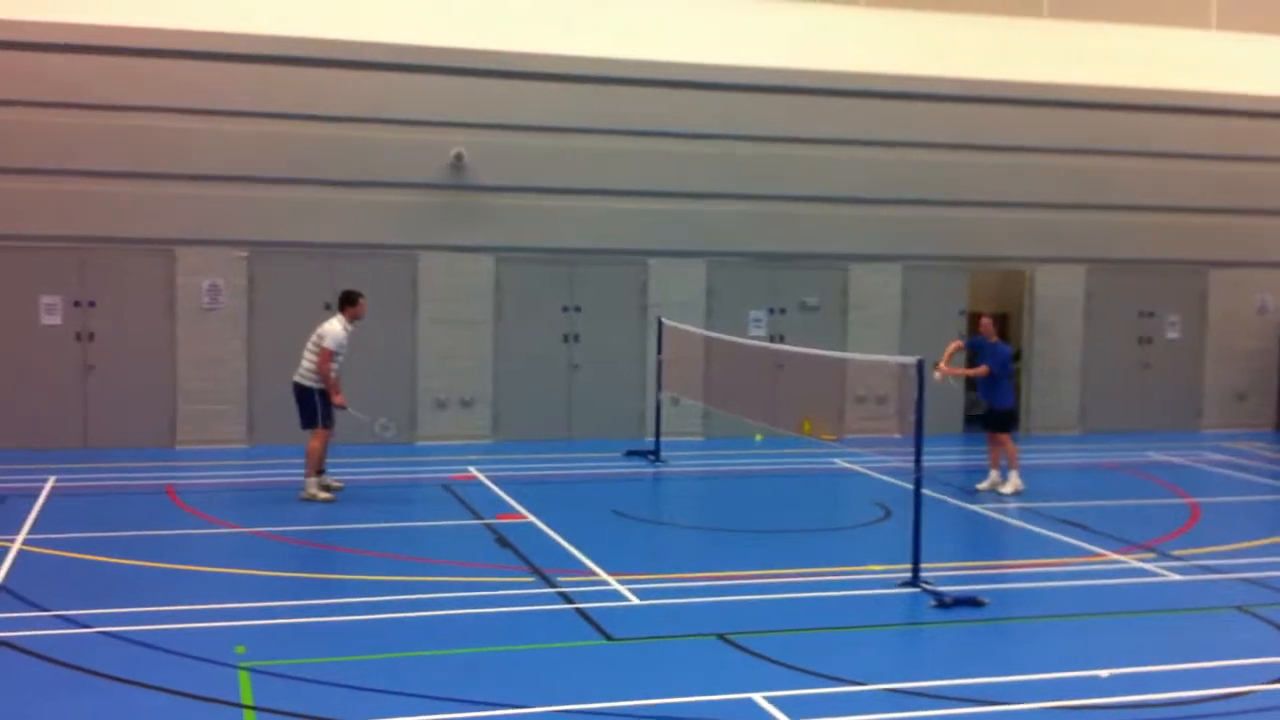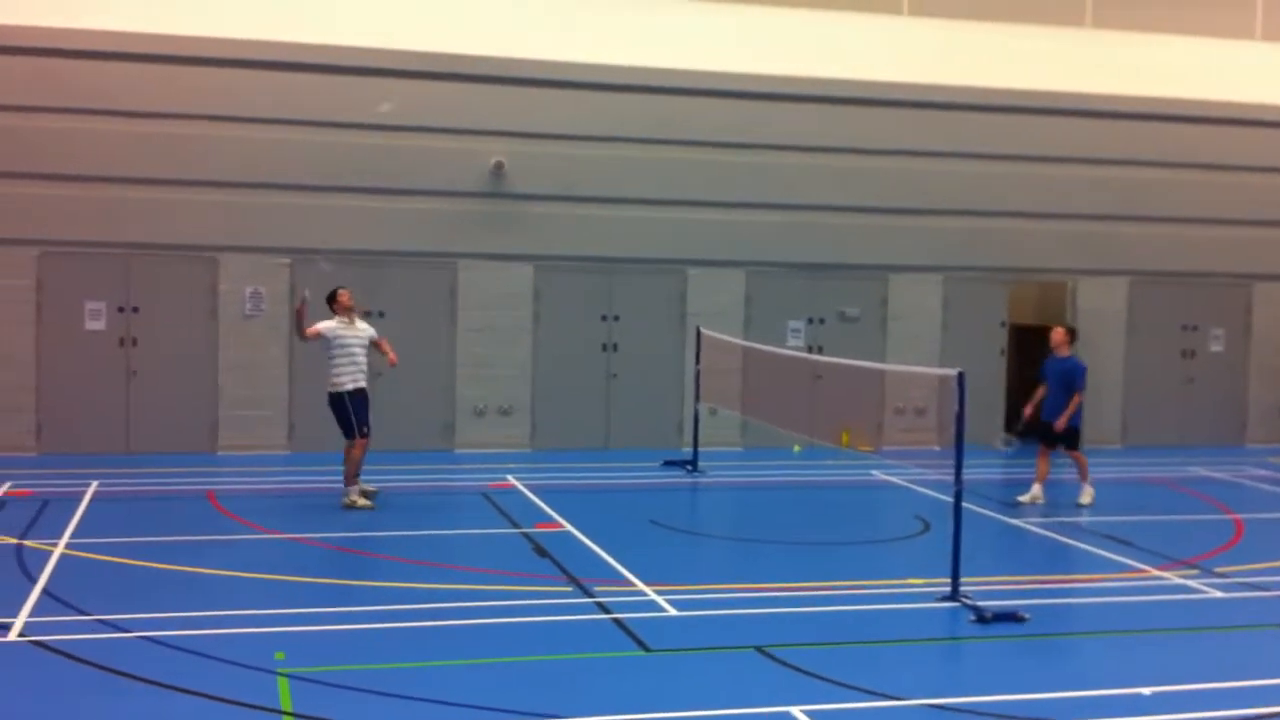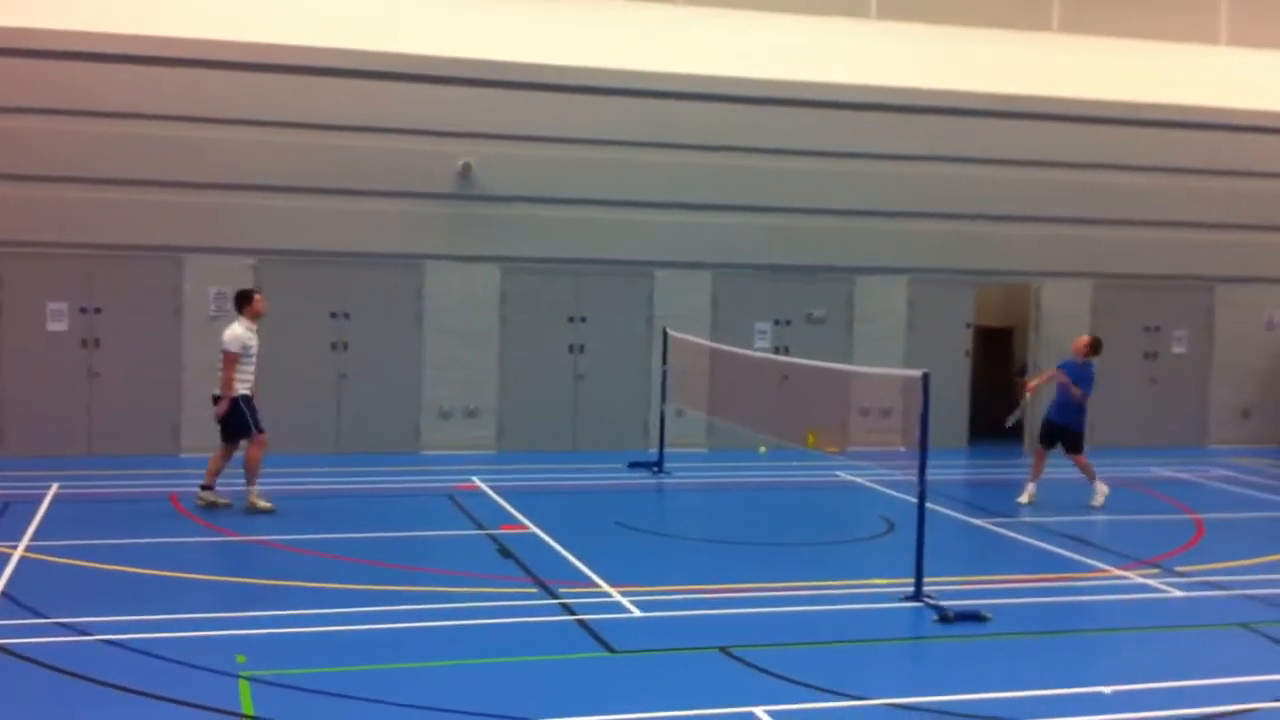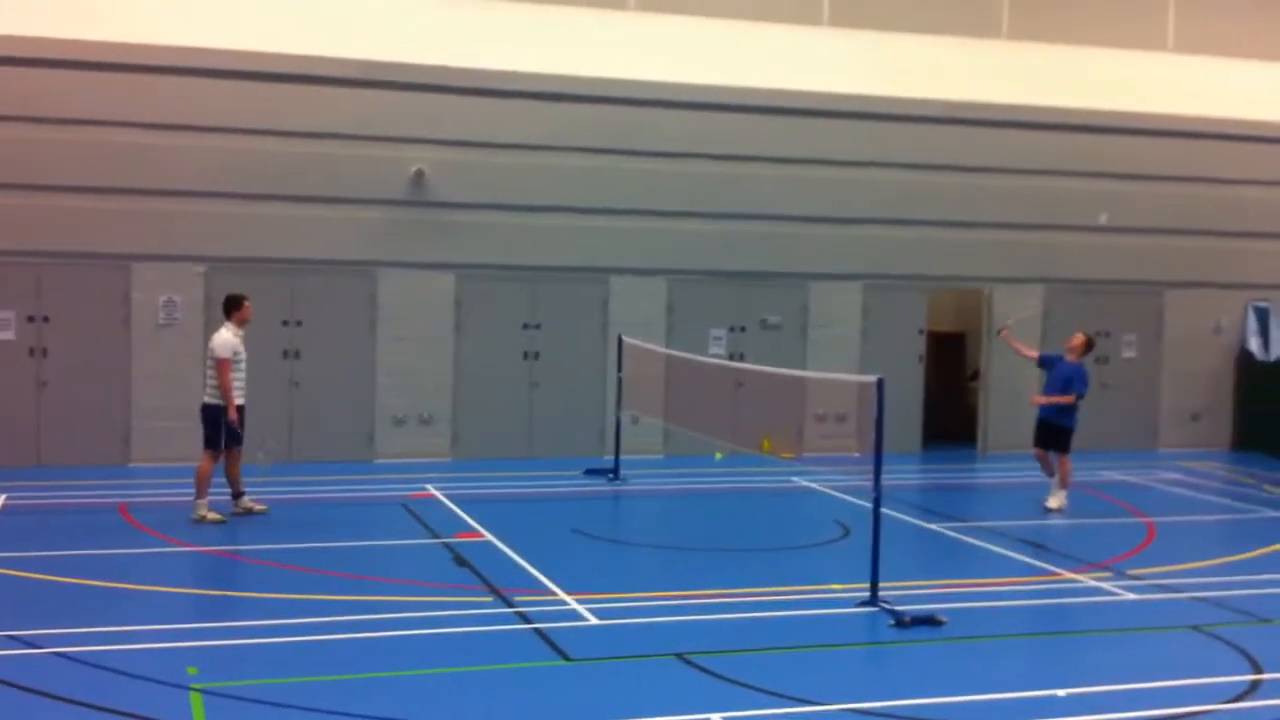
dt=1s
person 1, frame 1
left shoulder: (340, 328)
right shoulder: (336, 330)
right elbow: (322, 365)
left wrist: (338, 392)
right wrist: (333, 394)
left hip: (315, 386)
right hip: (311, 386)
left knee: (325, 432)
right knee: (319, 433)
left ankle: (321, 477)
right ankle: (310, 487)
person 1, frame 2
left shoulder: (364, 327)
right shoulder: (330, 326)
left elbow: (380, 342)
right elbow: (304, 334)
left wrist: (390, 354)
right wrist: (300, 313)
left hip: (359, 390)
right hip: (342, 392)
left knee: (358, 440)
right knee: (360, 441)
left ankle: (353, 482)
right ankle: (351, 494)
person 1, frame 3
left shoulder: (250, 332)
right shoulder: (236, 333)
right elbow: (228, 370)
left wrist: (253, 394)
right wrist: (224, 400)
left hip: (240, 396)
right hip: (233, 397)
left knee: (229, 446)
right knee: (258, 439)
left ankle: (206, 492)
right ankle: (253, 496)
person 1, frame 4
left shoulder: (234, 337)
right shoulder: (224, 339)
right elbow: (223, 378)
right wrist: (231, 408)
left hip: (231, 406)
right hip: (220, 407)
left knee: (234, 453)
right knee: (212, 455)
left ankle: (240, 500)
right ankle: (201, 508)
person 2, frame 1
left shoulder: (1002, 351)
right shoulder: (980, 342)
left elbow: (983, 371)
right elbow: (957, 345)
left wrist: (958, 371)
right wrist: (945, 361)
left hip: (1002, 402)
right hip: (987, 400)
left knee: (1004, 438)
right knee: (991, 437)
left ankle: (1014, 479)
right ankle: (994, 476)
person 2, frame 2
left shoulder: (1076, 365)
right shoulder: (1050, 362)
left elbow: (1078, 395)
left wrist: (1065, 418)
right wrist: (1031, 405)
left hip: (1067, 419)
right hip: (1048, 417)
left knee: (1073, 453)
right knee: (1043, 451)
left ankle: (1086, 487)
right ankle: (1036, 491)
person 2, frame 3
left shoulder: (1087, 373)
right shoulder: (1070, 363)
left elbow: (1079, 396)
right elbow: (1055, 373)
left wrist: (1067, 384)
right wrist: (1037, 382)
left hip: (1072, 423)
right hip: (1053, 417)
left knee: (1076, 457)
right knee: (1040, 451)
left ankle: (1099, 487)
right ankle: (1030, 489)
person 2, frame 4
left shoulder: (1080, 372)
right shoulder: (1056, 360)
left elbow: (1073, 398)
right elbow: (1028, 353)
left wrist: (1047, 400)
right wrist: (1008, 338)
left hip: (1064, 422)
right hip: (1045, 418)
left knee: (1062, 457)
right knee: (1039, 454)
left ankle: (1061, 496)
right ankle: (1054, 480)
